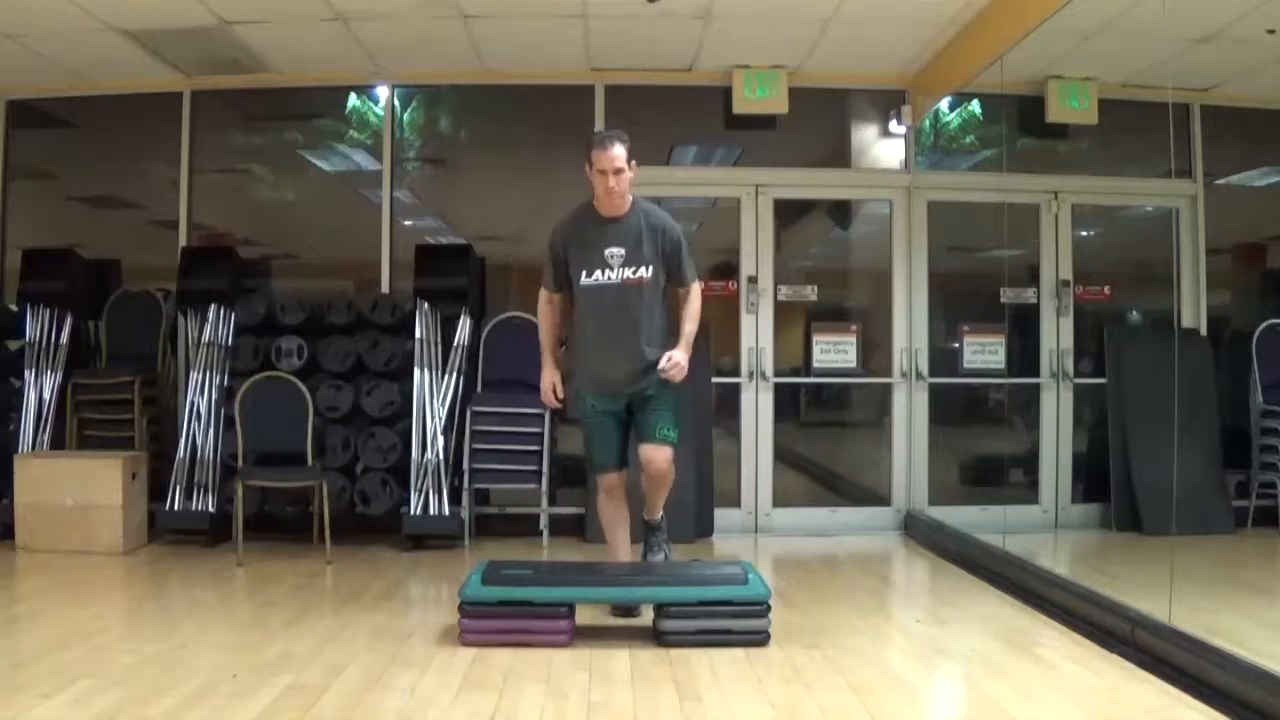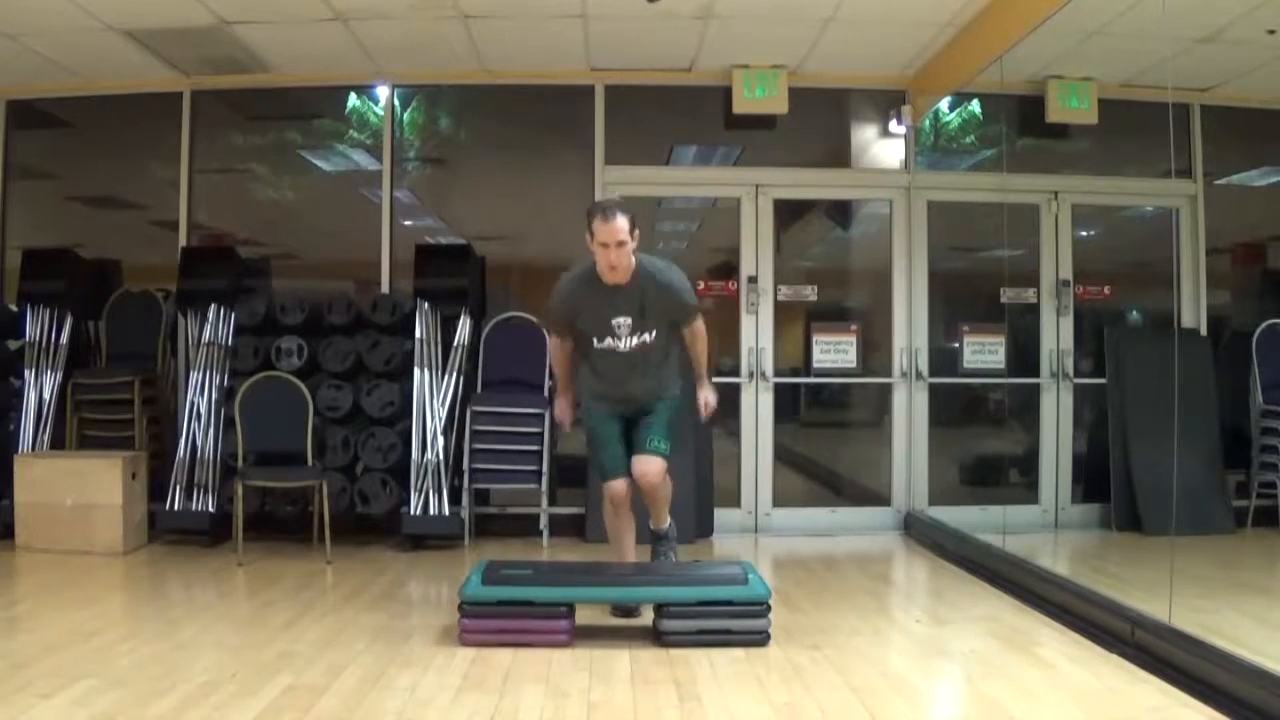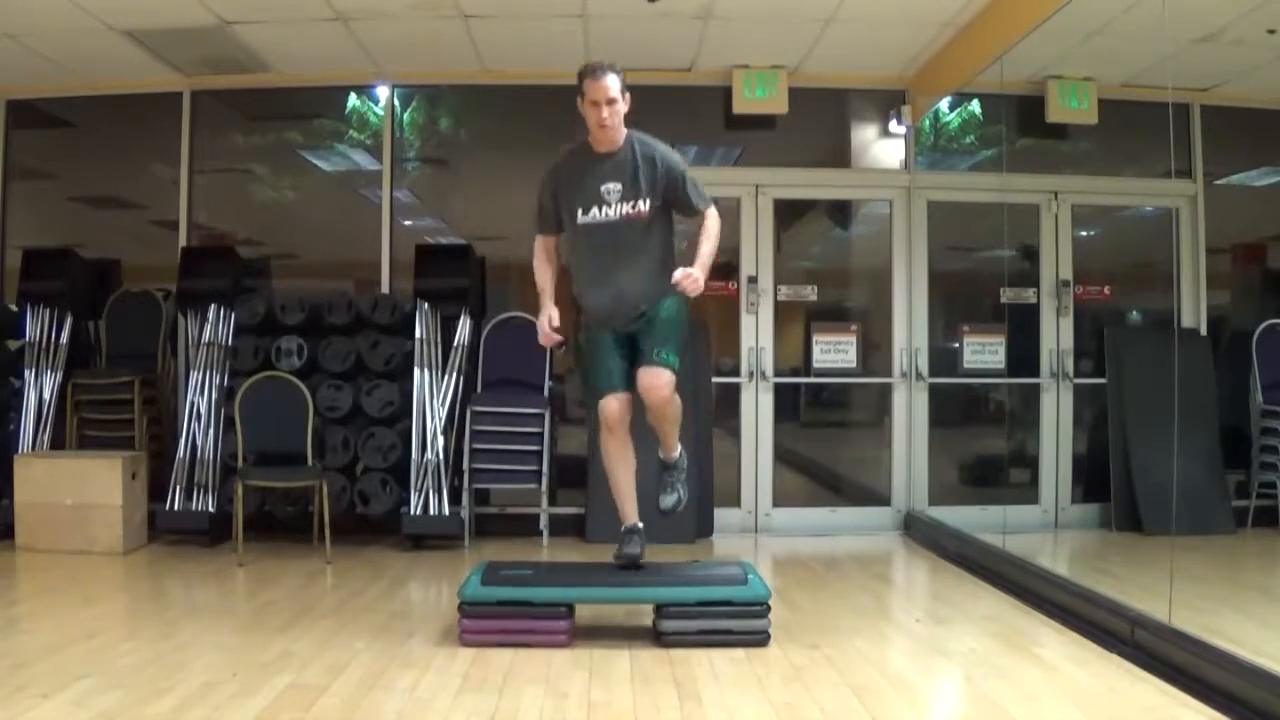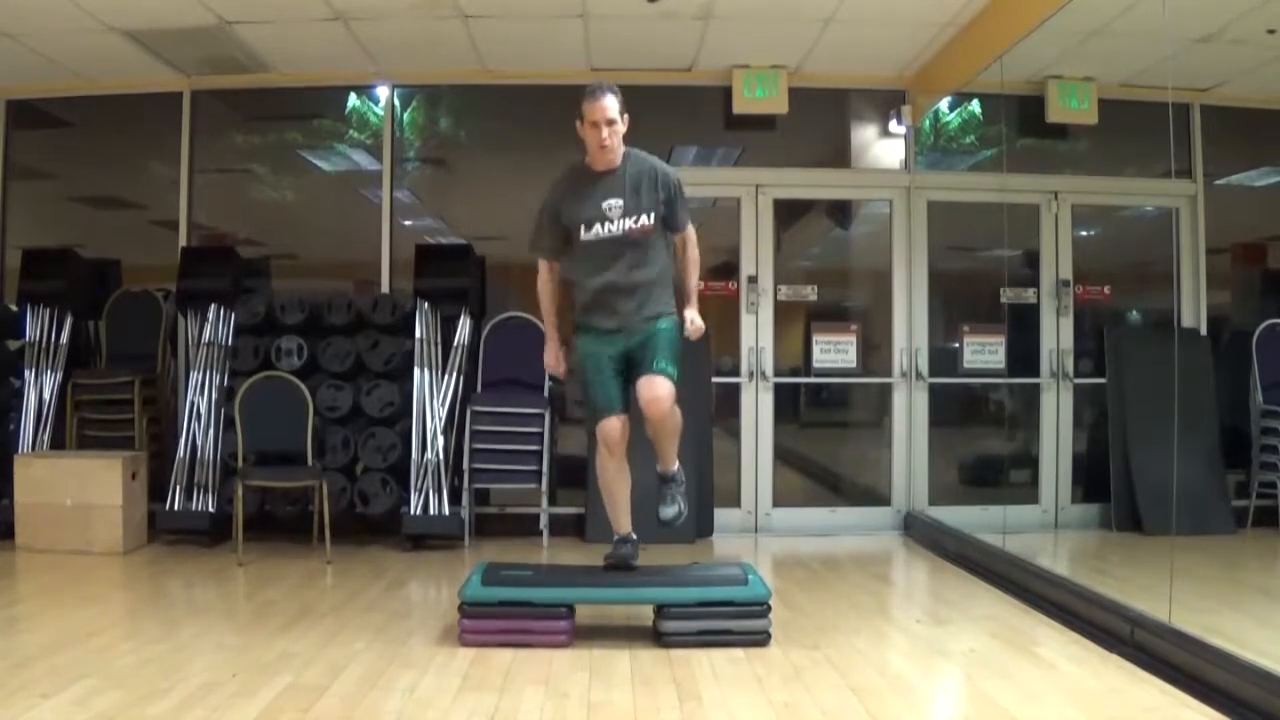
dt=1s
person 1, frame 1
left shoulder: (661, 226)
right shoulder: (568, 232)
left elbow: (690, 290)
right elbow: (551, 298)
left wrist: (683, 346)
right wrist: (549, 363)
left hip: (652, 372)
right hip: (594, 380)
left knee: (656, 459)
right knee: (610, 481)
left ankle: (655, 521)
person 1, frame 2
left shoulder: (666, 281)
right shoulder: (571, 290)
left elbow: (693, 324)
right elbow: (560, 341)
left wrist: (703, 382)
right wrist: (563, 392)
left hip: (657, 395)
right hip: (602, 403)
left knee: (649, 472)
right knee: (616, 492)
left ankle: (662, 530)
person 1, frame 3
left shoulder: (659, 159)
right shoulder: (562, 173)
left elbow: (708, 216)
right elbow: (545, 243)
left wrist: (700, 268)
right wrist: (547, 303)
left hip: (658, 303)
right hip: (598, 317)
left knee: (656, 389)
right knee: (612, 414)
left ankle: (672, 458)
right ankle: (630, 525)
person 1, frame 4
left shoulder: (658, 175)
right shoulder: (564, 192)
left elbow: (684, 239)
right elbow: (547, 268)
left wrist: (693, 305)
right wrist: (552, 340)
left hip: (655, 315)
right hip: (596, 327)
left knee: (658, 400)
right knee: (611, 435)
left ankle: (669, 470)
right ankle: (624, 537)
